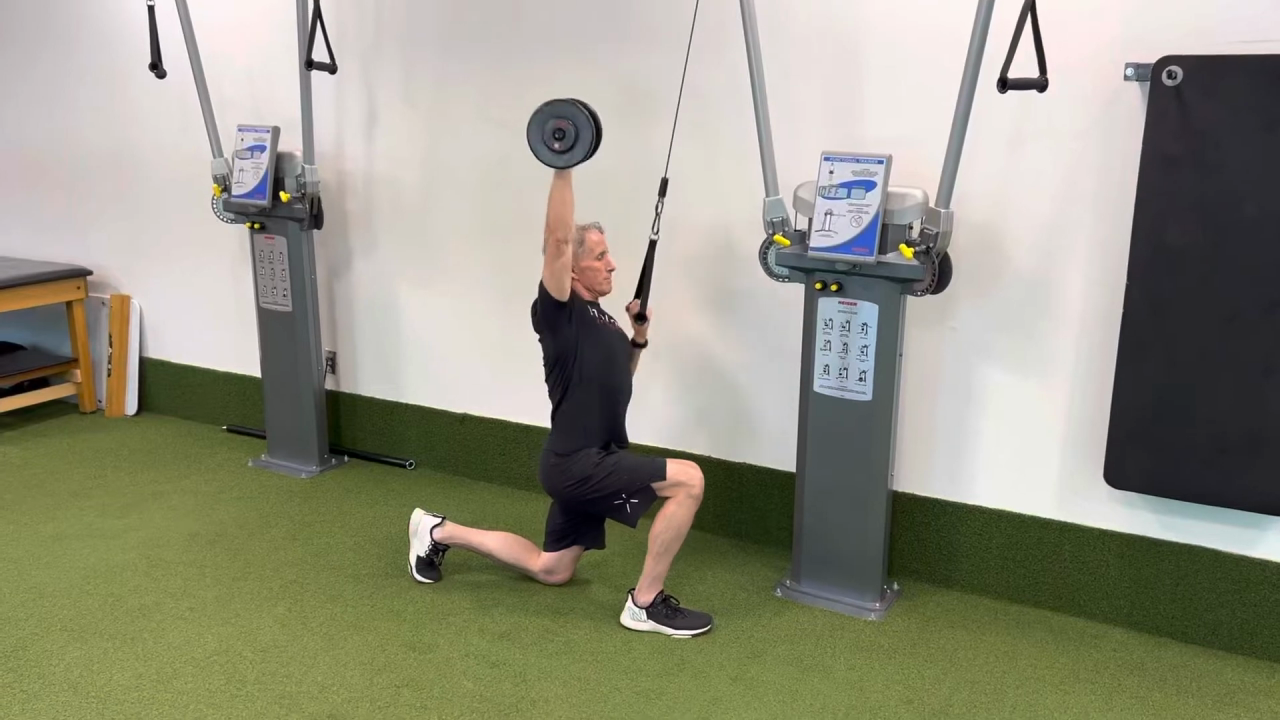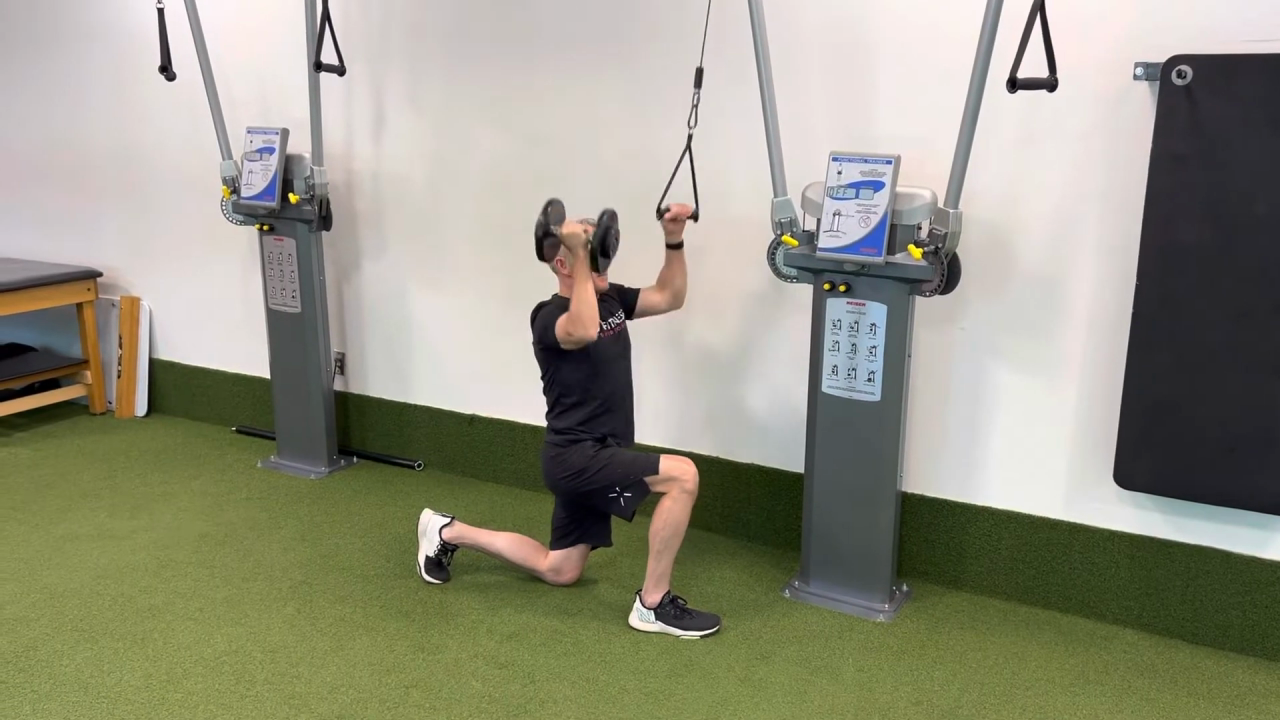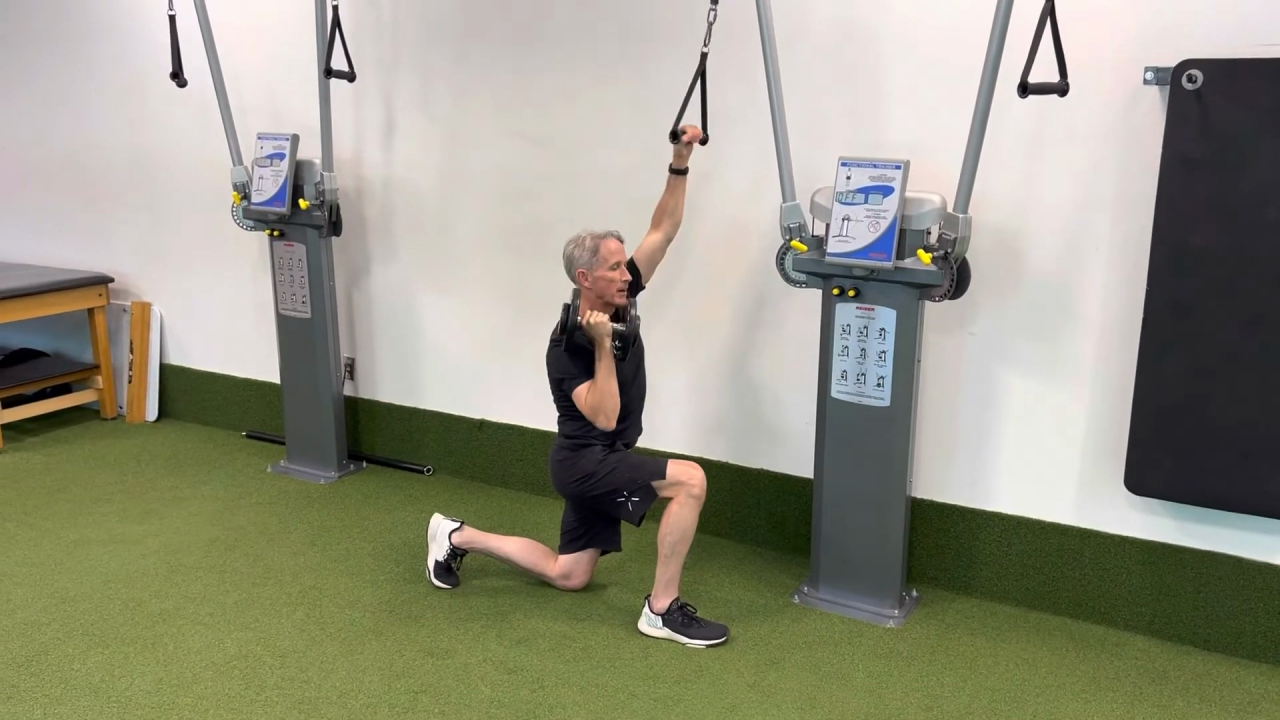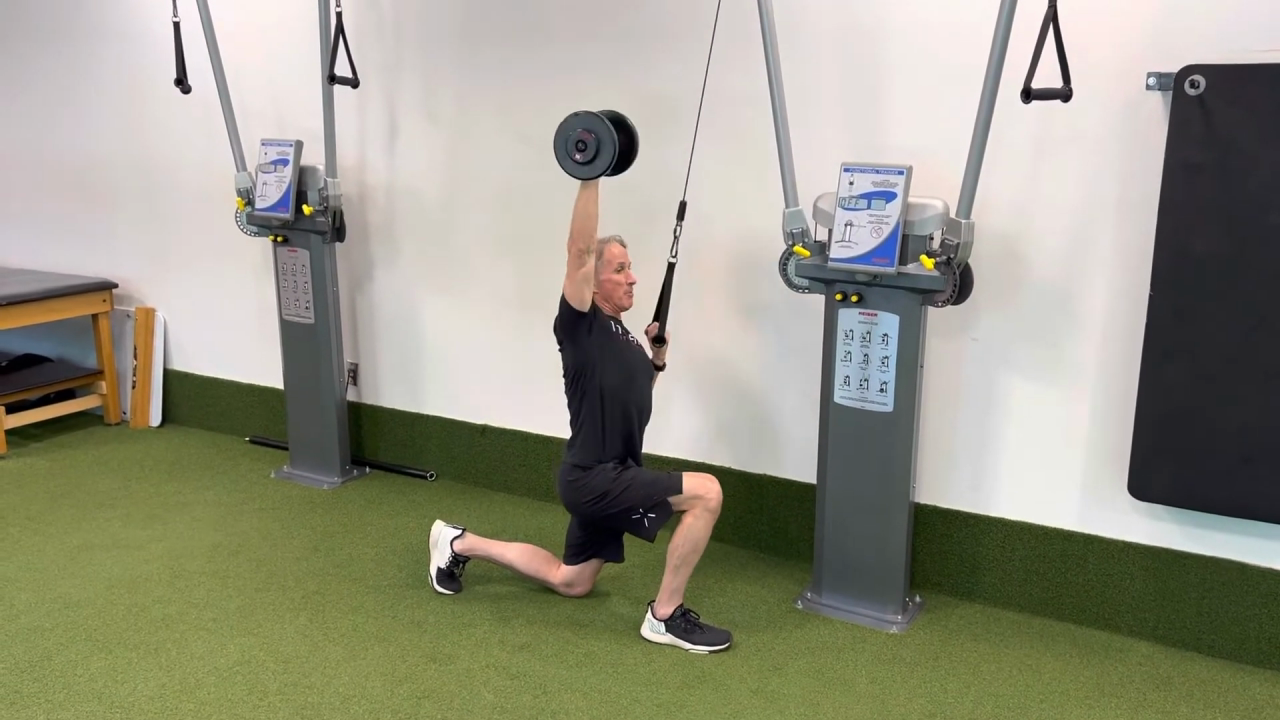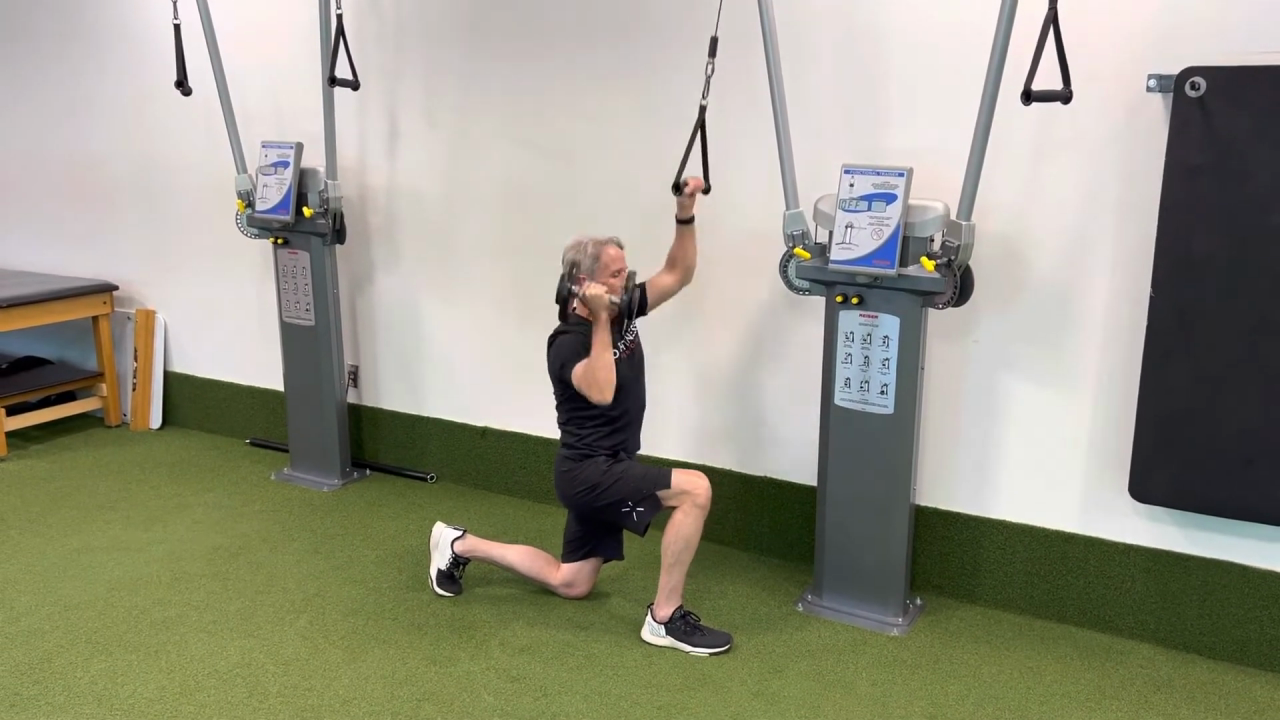
dt=1s
person 1, frame 1
left shoulder: (597, 320)
right shoulder: (557, 310)
right elbow: (558, 240)
left wrist: (638, 336)
right wrist: (562, 167)
left hip: (588, 461)
right hip: (578, 464)
left knee: (550, 570)
right knee: (688, 480)
left ankle: (439, 533)
right ankle: (646, 604)
person 1, frame 2
left shoulder: (611, 299)
right shoulder: (548, 317)
left elbow: (671, 297)
right elbow: (584, 332)
left wrist: (674, 240)
right wrist: (578, 254)
left hip: (595, 455)
right hip: (576, 456)
left knee: (559, 570)
right knee: (682, 476)
left ankle: (448, 534)
right ankle: (653, 604)
person 1, frame 3
left shoulder: (619, 300)
right shoulder: (568, 346)
left elbow: (662, 230)
right elbow: (605, 418)
left wrist: (680, 162)
right wrist: (603, 346)
left hip: (603, 462)
right hip: (585, 461)
left knee: (567, 576)
right knee: (690, 480)
left ankle: (457, 537)
right ankle: (663, 610)
person 1, frame 4
left shoulder: (619, 336)
right shoulder: (580, 324)
right elbow: (580, 250)
left wrist: (656, 359)
right wrist: (590, 177)
left hip: (609, 476)
right hip: (595, 479)
left knee: (569, 582)
right knee: (706, 494)
left ankle: (460, 545)
right ankle: (665, 616)
person 1, frame 5
left shoulder: (622, 310)
right shoulder: (567, 341)
left elbow: (680, 273)
right elbow: (601, 392)
left wrist: (685, 214)
right wrist: (600, 321)
left hip: (605, 472)
right hip: (588, 472)
left knee: (570, 584)
right knee: (695, 489)
left ankle: (460, 546)
right ankle: (665, 618)
